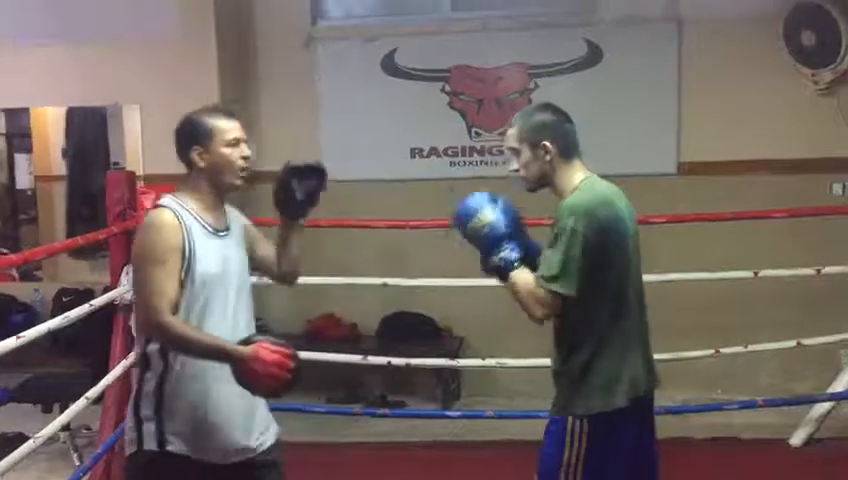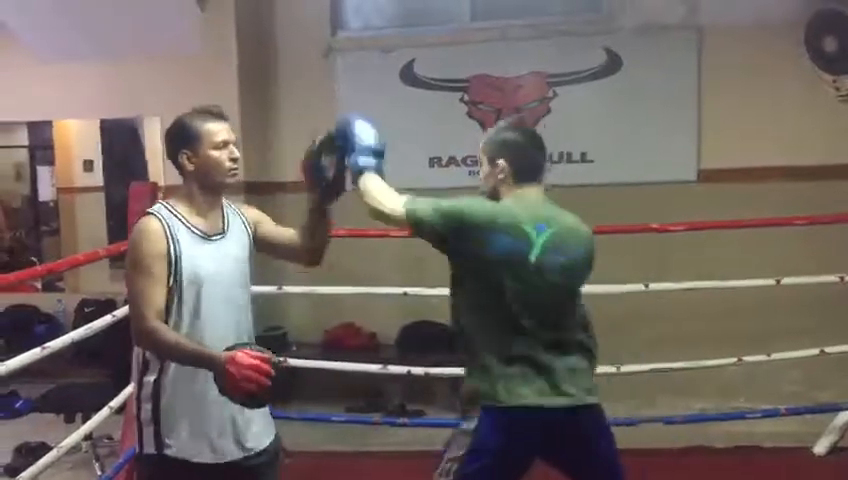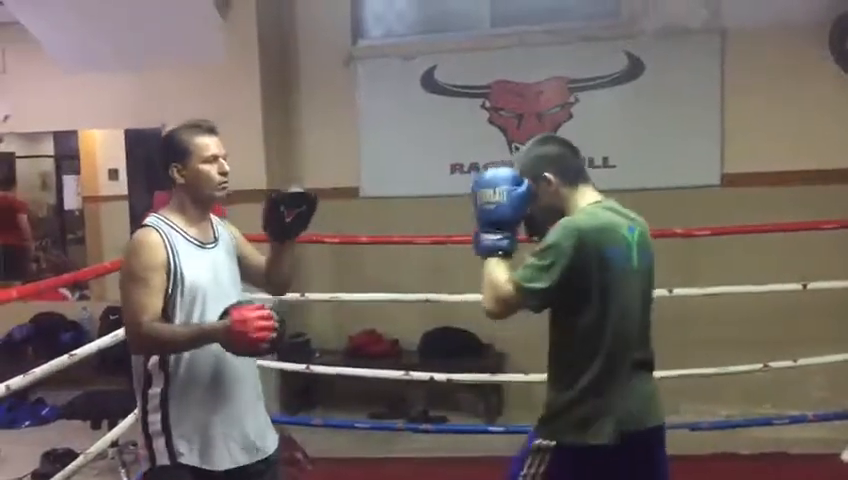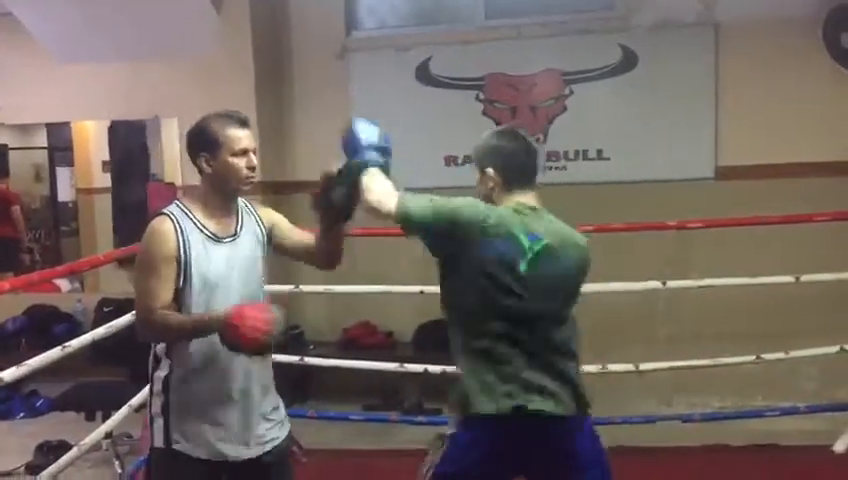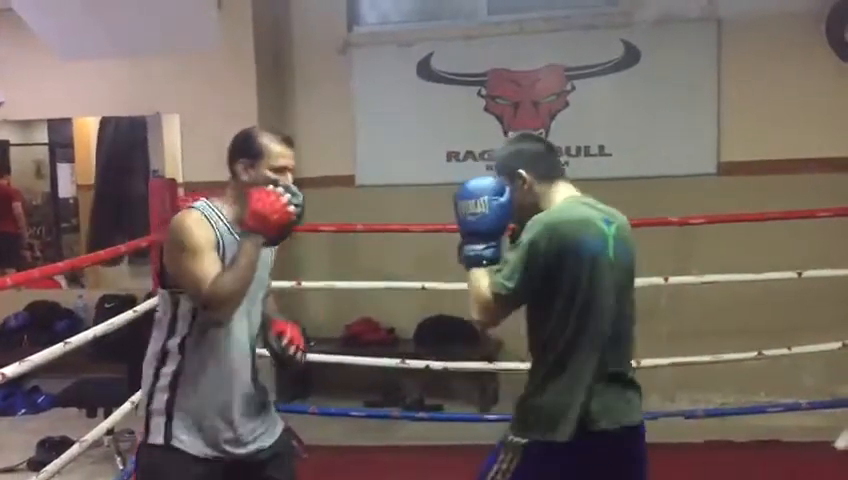
dt=0.5s
person 1, frame 1
left shoulder: (236, 221)
right shoulder: (165, 224)
left elbow: (285, 271)
right elbow: (158, 322)
left wrist: (292, 220)
right wrist: (240, 354)
right hip: (171, 426)
person 1, frame 2
left shoulder: (242, 218)
right shoulder: (155, 231)
left elbow: (308, 252)
right elbow: (146, 328)
left wrist: (321, 200)
right wrist: (219, 361)
right hip: (178, 426)
person 1, frame 3
left shoulder: (226, 232)
right shoulder: (151, 242)
left elbow: (275, 283)
right elbow: (140, 335)
left wrist: (282, 240)
right wrist: (220, 330)
right hip: (181, 434)
person 1, frame 4
left shoulder: (258, 218)
right shoulder: (166, 230)
left elbow: (324, 256)
right elbow: (150, 322)
left wrist: (333, 216)
right wrist: (219, 323)
right hip: (188, 417)
person 1, frame 5
left shoulder: (266, 229)
right shoulder: (192, 225)
right elbow: (217, 306)
left wrist: (276, 326)
right wrist: (255, 236)
left hip: (247, 410)
right hip: (184, 417)
person 2, frame 1
left shoulder: (580, 209)
right shoulder: (607, 195)
left elbow: (543, 306)
left wrist: (501, 252)
right wrist: (524, 251)
left hip: (595, 391)
right hip: (629, 380)
person 2, frame 2
left shoulder: (475, 219)
right shoulder: (578, 234)
left elbow: (388, 207)
left wrist: (363, 162)
left hip: (509, 404)
right hip: (575, 400)
person 2, frame 3
left shoulder: (573, 233)
right shoulder: (634, 226)
left elbow: (497, 303)
left wrist: (494, 236)
right wrist: (543, 230)
left hip: (582, 424)
right hip: (641, 418)
person 2, frame 4
left shoulder: (468, 220)
right shoulder: (574, 246)
left elbow: (382, 201)
left wrist: (368, 159)
left hip: (495, 415)
right hip: (563, 413)
person 2, frame 5
left shoulder: (548, 228)
right shoulder: (616, 223)
left elbow: (485, 313)
left wrist: (477, 246)
left hip: (560, 420)
right hip: (621, 415)
